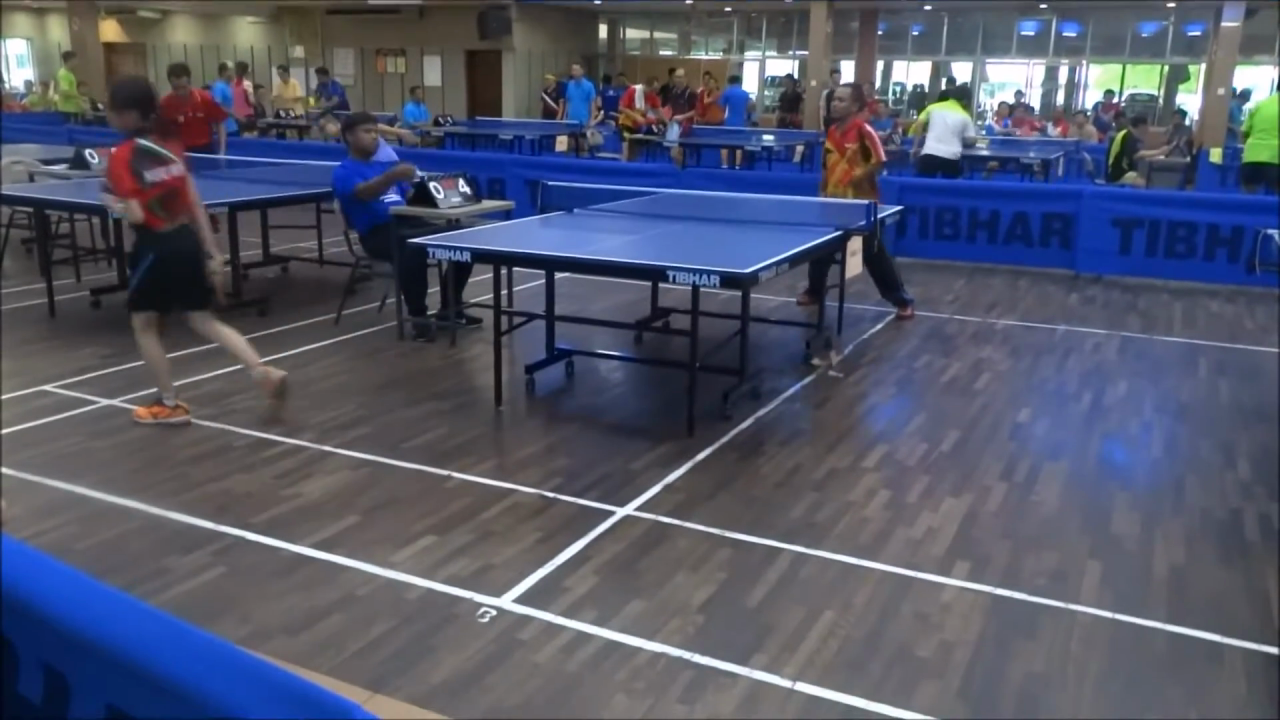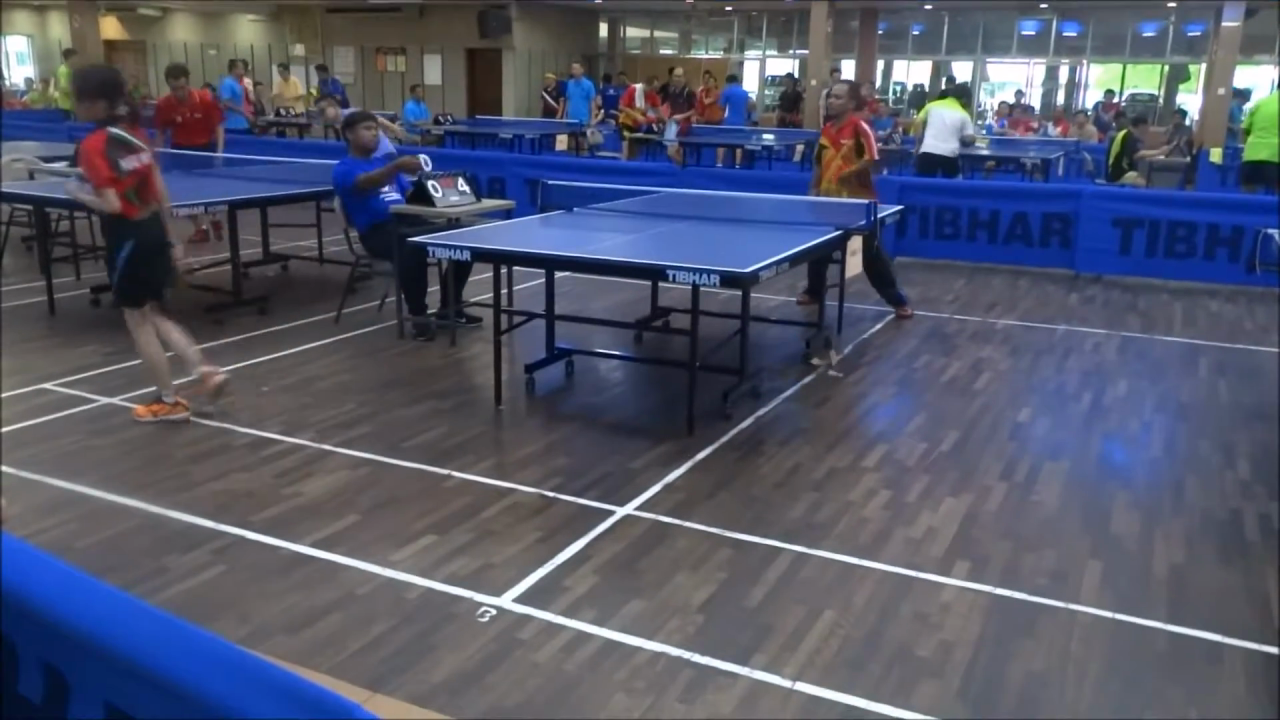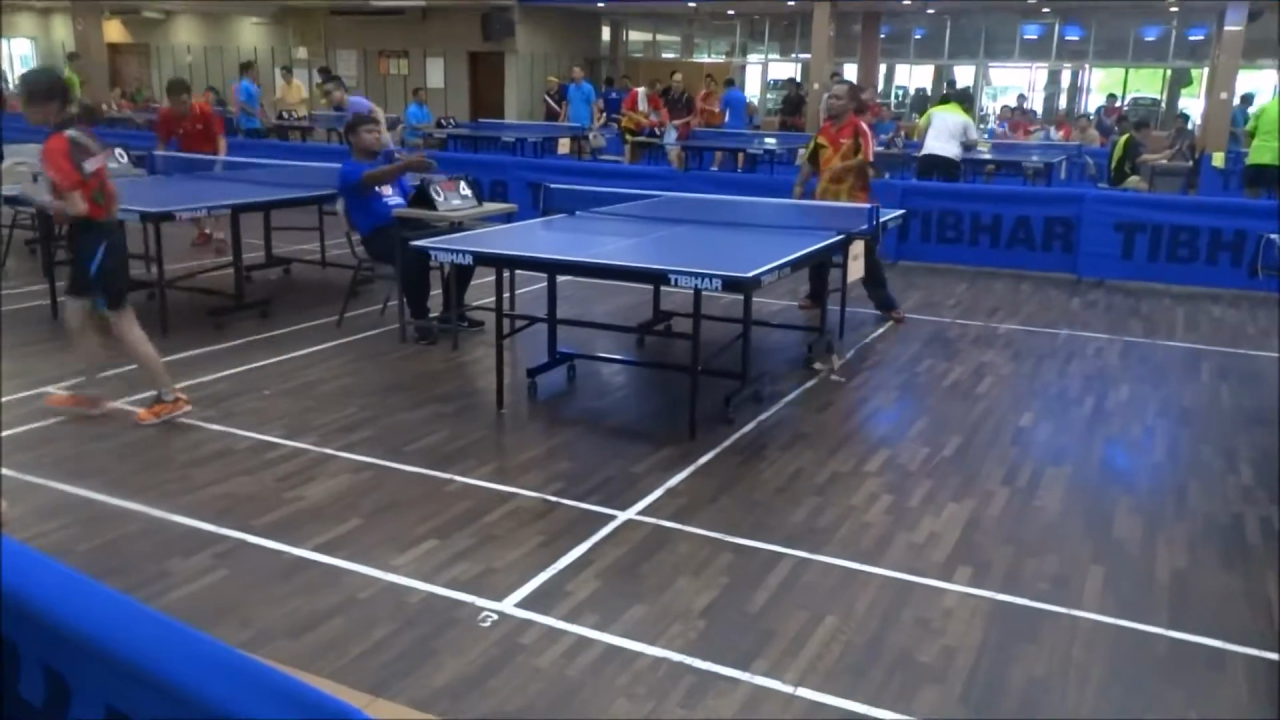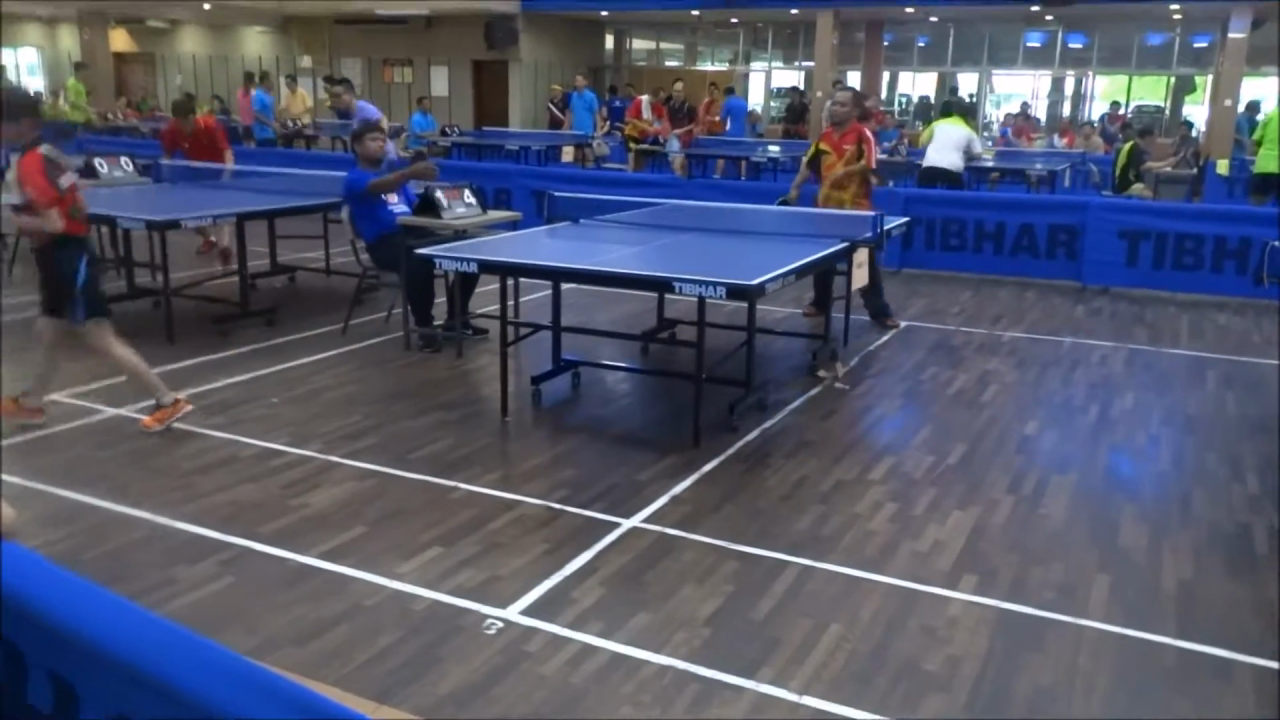
dt=0.1s
person 1, frame 1
left shoulder: (121, 156)
right shoulder: (172, 148)
left elbow: (135, 216)
right elbow: (195, 203)
left wrist: (113, 204)
right wrist: (212, 253)
left hip: (156, 247)
right hip: (188, 242)
left knee: (143, 324)
right knee: (205, 322)
left ankle: (170, 404)
right ankle: (264, 372)
person 1, frame 2
left shoulder: (94, 145)
right shoulder: (135, 134)
left elbow: (111, 205)
right elbow: (160, 193)
left wrist: (82, 195)
right wrist: (170, 240)
left hip: (128, 237)
right hip: (152, 231)
left knee: (138, 321)
right knee: (152, 317)
left ankle: (170, 401)
right ankle: (206, 371)
person 1, frame 3
left shoulder: (55, 147)
right shoulder: (81, 137)
left elbow: (78, 208)
left wrist: (43, 202)
left hip: (93, 240)
right hip: (106, 234)
left knee: (122, 323)
right knee: (75, 316)
left ankle: (170, 397)
right ankle: (89, 394)
person 1, frame 4
left shoulder: (31, 165)
right shoulder: (45, 155)
left elbow: (55, 225)
right elbow: (74, 207)
left hip: (68, 259)
right hip: (64, 256)
left knee: (101, 340)
right knee: (45, 337)
left ankle: (167, 400)
right ankle: (29, 403)
person 2, frame 1
left shoulder: (864, 131)
right shoulder: (831, 132)
left elbow: (878, 162)
left wrist: (860, 178)
right wrist: (823, 190)
left hip: (861, 203)
left knee: (875, 254)
left ankle: (902, 300)
right ankle: (815, 292)
person 2, frame 2
left shoulder: (859, 128)
right shoulder: (826, 130)
left elbow: (870, 159)
left wrist: (848, 174)
right wrist: (814, 187)
left hip: (856, 200)
right hip: (828, 199)
left knee: (870, 252)
left ankle: (897, 299)
right ankle: (814, 291)
person 2, frame 3
left shoulder: (859, 128)
right shoulder: (823, 130)
left elbow: (865, 158)
right elbow: (811, 160)
left wrist: (842, 167)
right wrist: (800, 185)
left hip: (854, 201)
right hip: (825, 200)
left knee: (866, 254)
left ankle: (886, 303)
right ankle: (816, 295)
person 2, frame 4
left shoulder: (862, 135)
right shoulder: (824, 137)
left elbow: (868, 165)
right elbow: (809, 165)
left wrist: (844, 173)
right wrist: (794, 187)
left hip: (856, 208)
right hip: (827, 207)
left knee: (865, 261)
left ankle: (879, 311)
right ankle: (821, 303)
person 3, frame 1
left shoulder: (384, 166)
right shoulder: (344, 172)
left elbow: (410, 197)
right elbow: (364, 193)
right wrist: (393, 175)
left hip: (408, 222)
right hip: (378, 233)
right knee: (414, 250)
left ankle: (450, 308)
right ankle: (418, 316)
person 3, frame 2
left shoulder: (384, 162)
right shoulder: (344, 169)
left elbow: (410, 195)
right elbow: (368, 183)
right wrist: (397, 166)
left hip: (408, 221)
right hip: (378, 231)
right knee: (413, 248)
left ankle: (450, 307)
right ankle: (418, 315)
person 3, frame 3
left shoulder: (389, 166)
right shoulder: (349, 170)
right elbow: (374, 178)
right wrist: (406, 165)
left hip: (409, 225)
right hip: (380, 235)
right knee: (415, 252)
left ankle: (451, 311)
right ankle: (420, 319)
person 3, frame 4
left shoulder: (394, 177)
right shoulder: (355, 179)
left elbow: (416, 207)
right elbow: (379, 186)
right wrist: (410, 173)
left hip: (414, 233)
right hip: (385, 242)
right knee: (420, 261)
left ankle: (456, 318)
right ankle: (425, 327)
person 4, frame 1
left shoulder: (206, 100)
right shoulder: (165, 105)
left elbow: (219, 125)
right elbow: (162, 133)
left wrist: (221, 151)
right wrist: (161, 155)
left hip: (204, 150)
right hip: (180, 151)
left knee: (209, 185)
right knee: (184, 191)
left ankle: (210, 213)
person 4, frame 2
left shoulder: (205, 100)
right shoulder: (163, 105)
left elbow: (218, 127)
right elbow: (160, 133)
left wrist: (219, 153)
left hip: (206, 148)
right hip: (181, 150)
left ankle: (214, 219)
right ankle: (201, 227)
person 4, frame 3
left shoulder: (206, 112)
right shoulder: (165, 116)
left elbow: (220, 137)
right elbow: (162, 144)
left ankle: (218, 236)
right ankle: (204, 230)
person 4, frame 4
left shoulder: (211, 126)
right shoulder: (170, 131)
left elbow: (227, 152)
right elbow: (167, 156)
left ankle: (224, 246)
right ankle: (209, 238)
